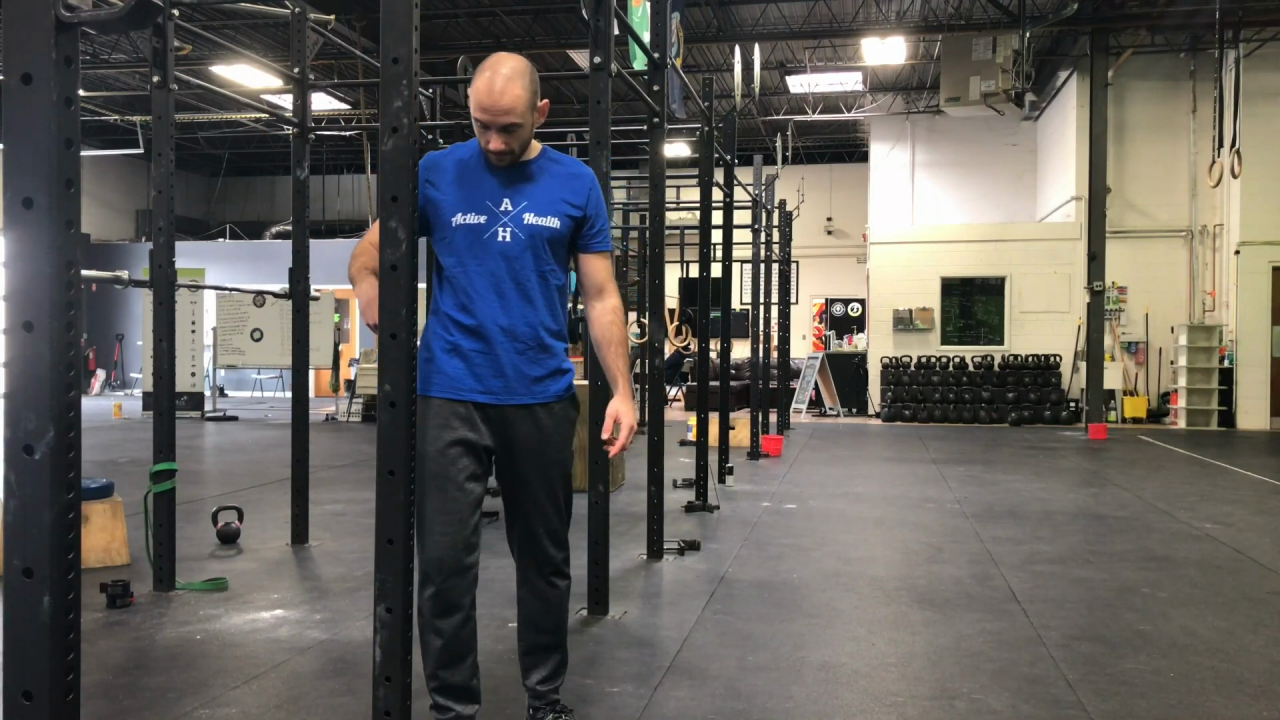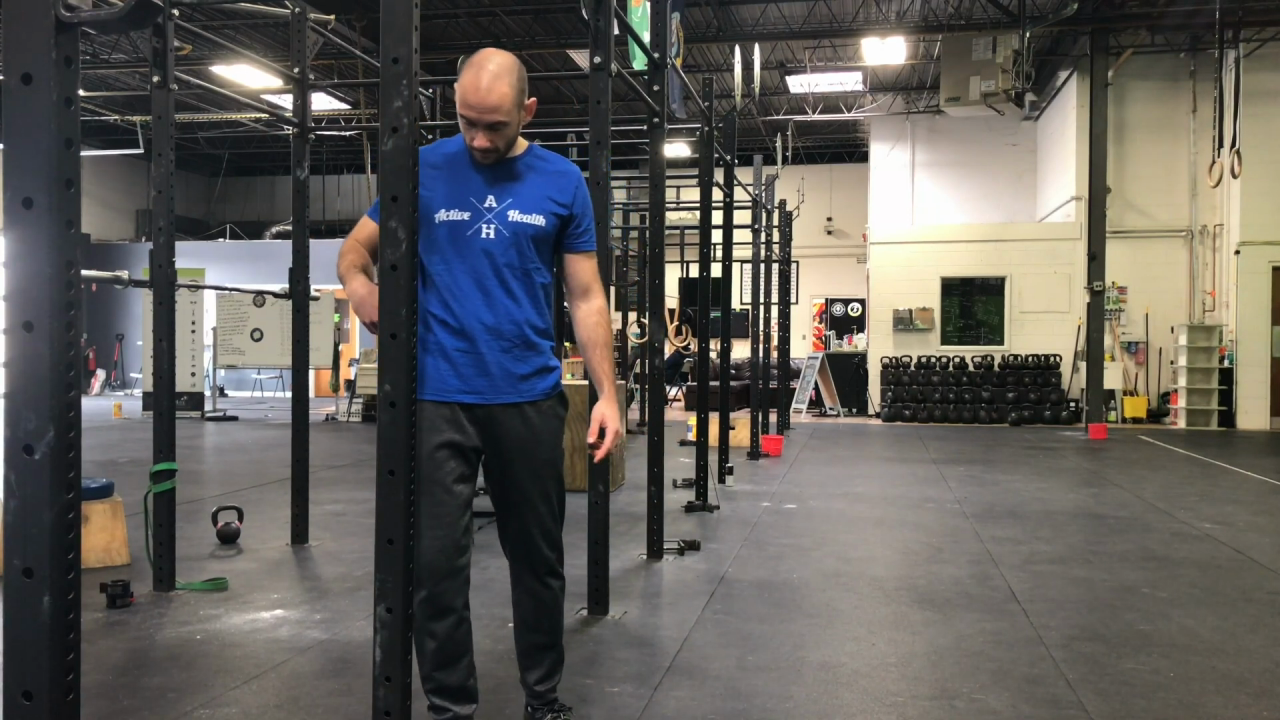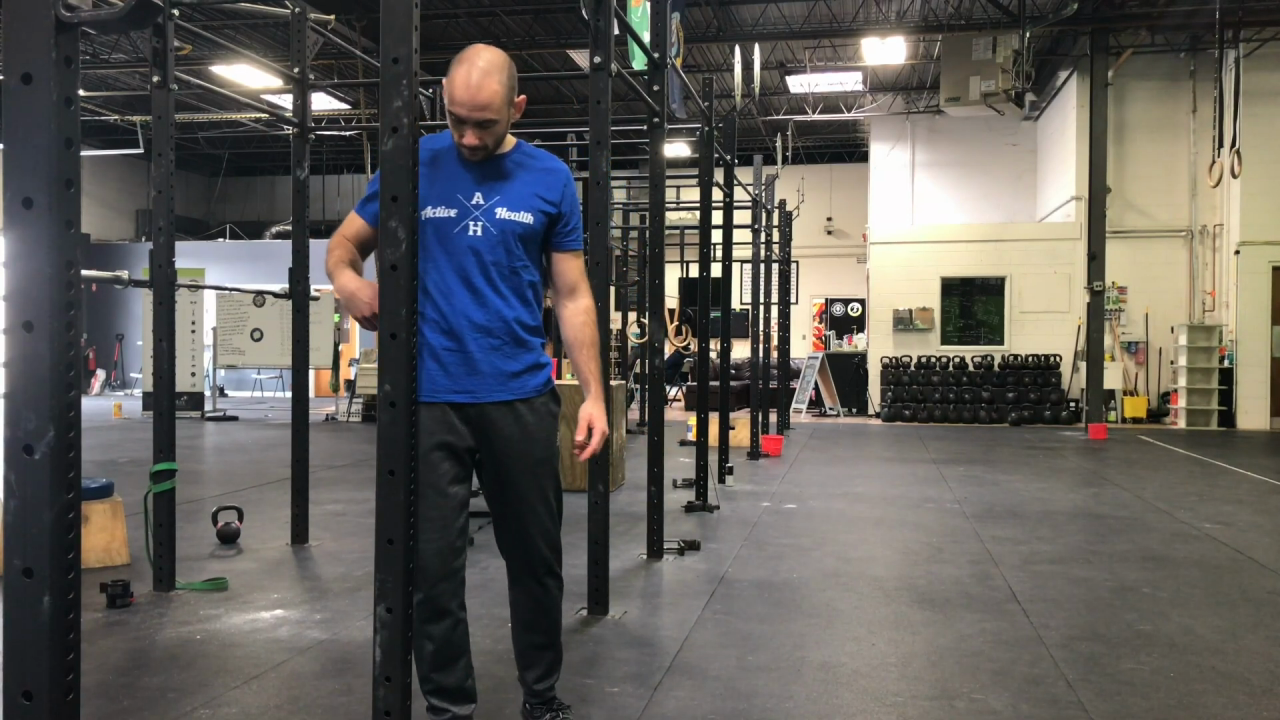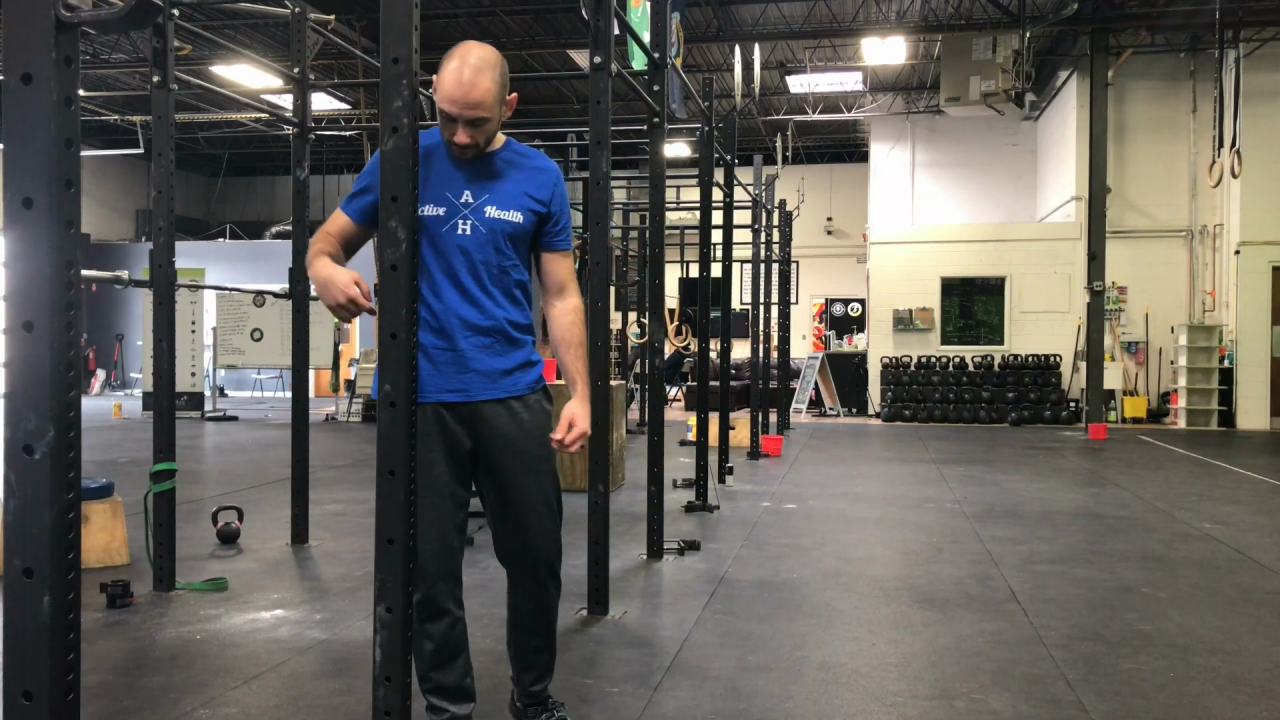
dt=0.3s
person 1, frame 1
left shoulder: (576, 183)
right shoulder: (437, 173)
left elbow: (600, 295)
right elbow: (370, 249)
left wrist: (622, 390)
right wrist: (369, 287)
left hip: (541, 397)
right hip: (448, 395)
left knee: (544, 557)
right knee: (445, 561)
person 1, frame 2
left shoulder: (562, 181)
right shoulder: (424, 169)
left elbow: (585, 296)
right elbow: (357, 248)
left wrist: (607, 395)
right wrist: (358, 286)
left hip: (529, 397)
right hip: (434, 396)
left knee: (537, 556)
right knee: (435, 564)
person 1, frame 3
left shoulder: (551, 179)
right shoulder: (412, 166)
left elbow: (572, 295)
right elbow: (345, 243)
left wrist: (594, 395)
right wrist: (348, 280)
left hip: (521, 396)
right hip: (427, 397)
left knee: (535, 556)
right knee: (432, 566)
person 1, frame 4
left shoulder: (540, 177)
left elbow: (562, 295)
right elbow: (328, 240)
left wrist: (581, 394)
right wrist: (326, 269)
left hip: (513, 394)
right hip: (419, 397)
left knee: (534, 554)
right knee: (429, 567)
